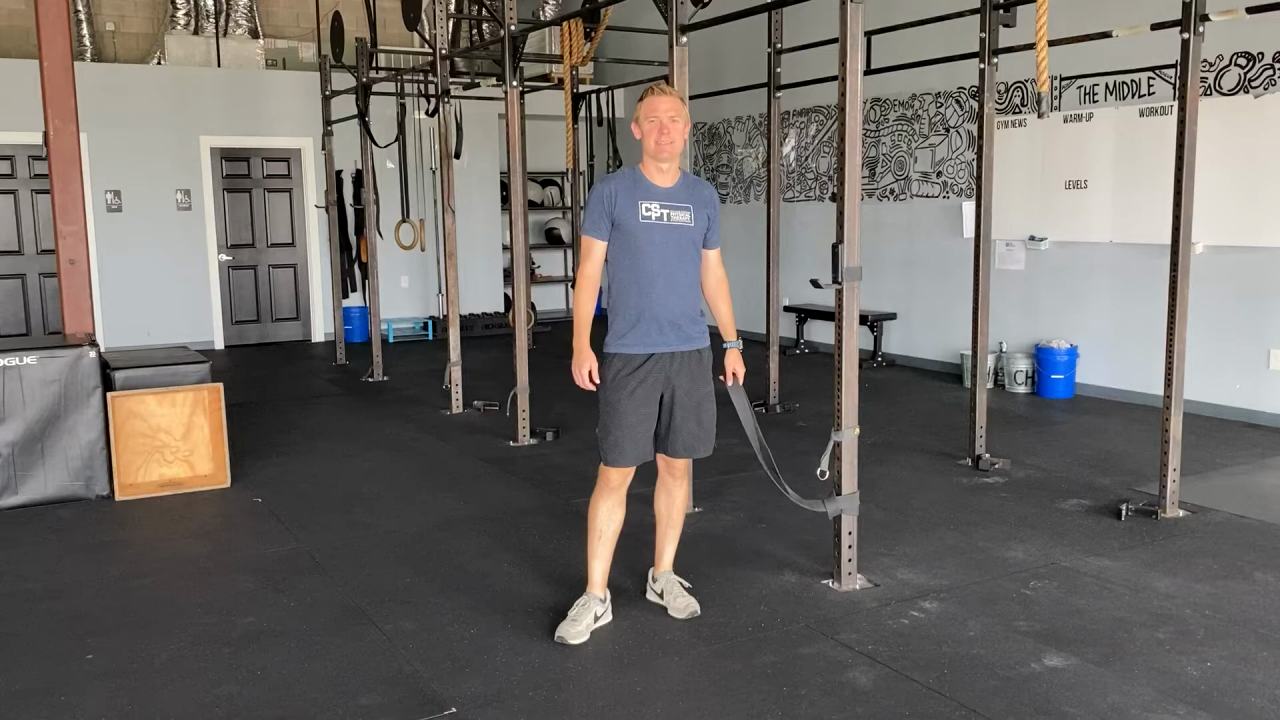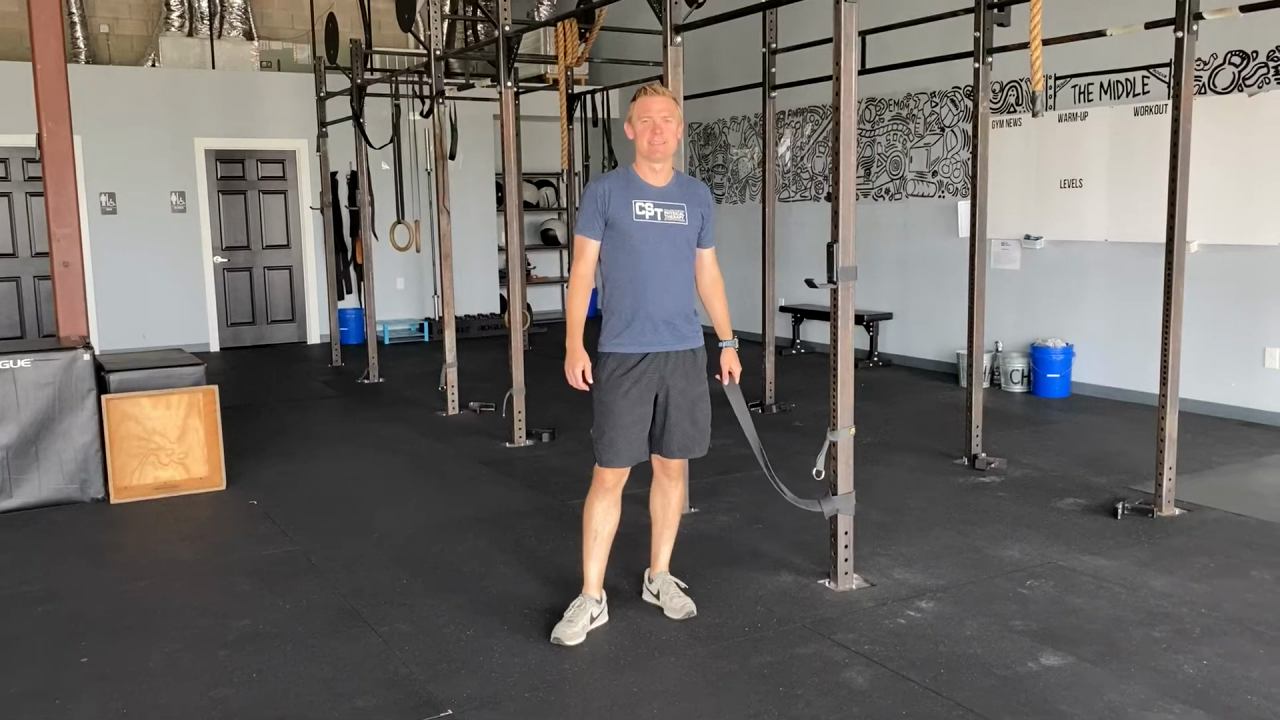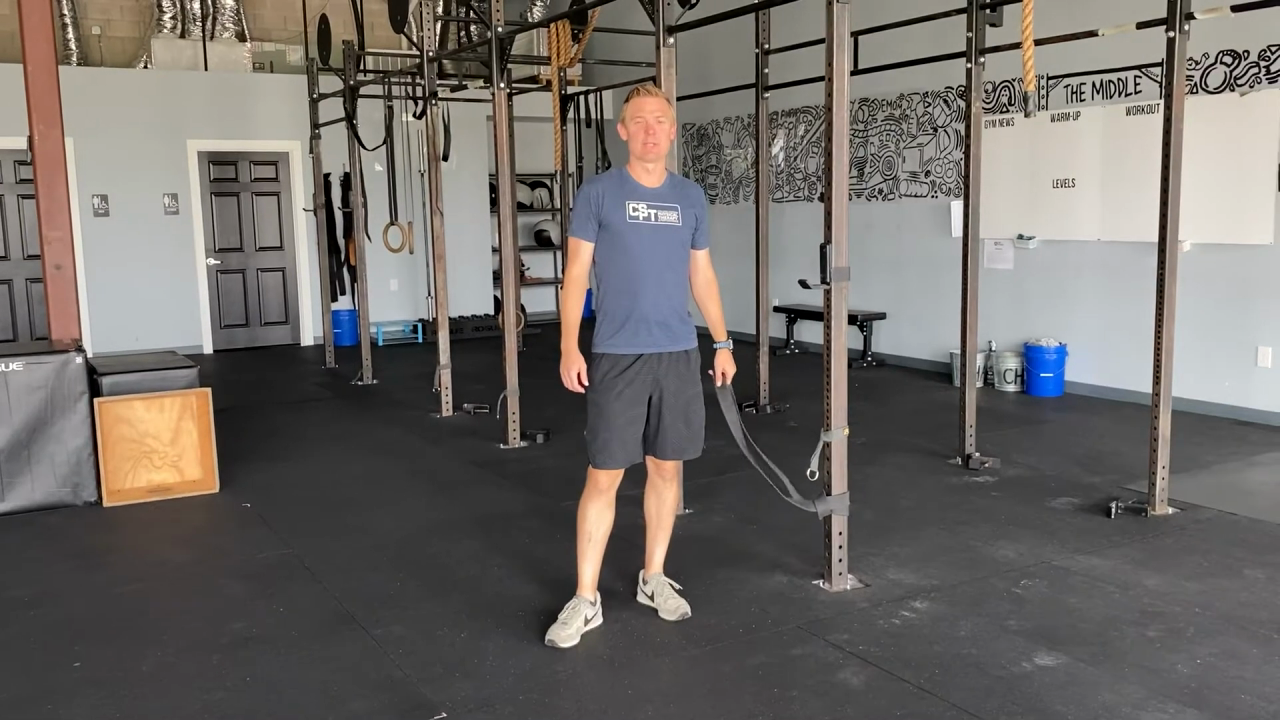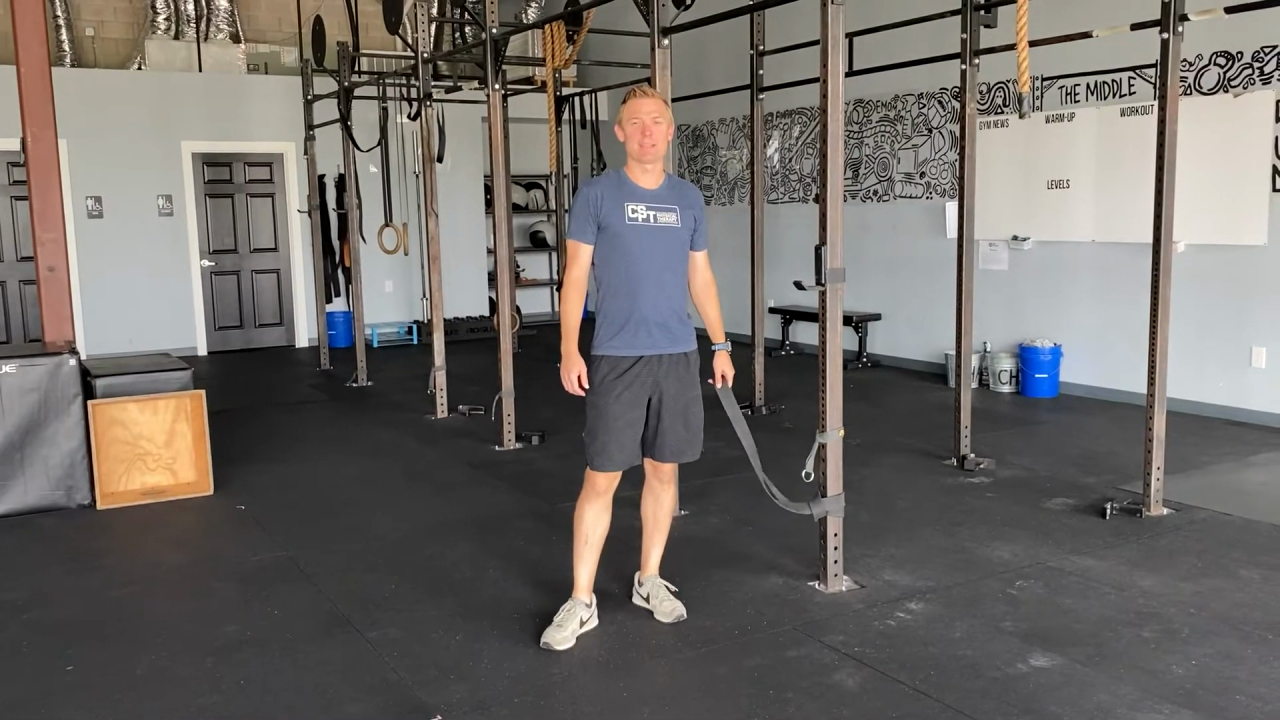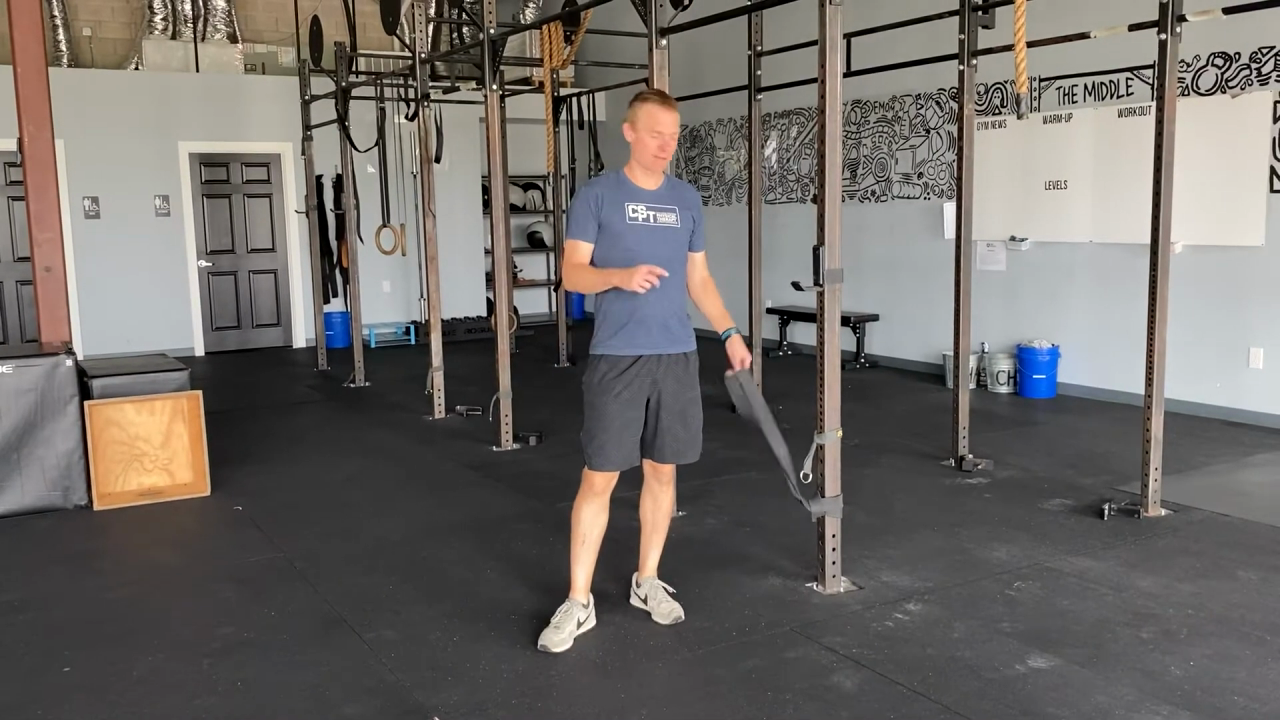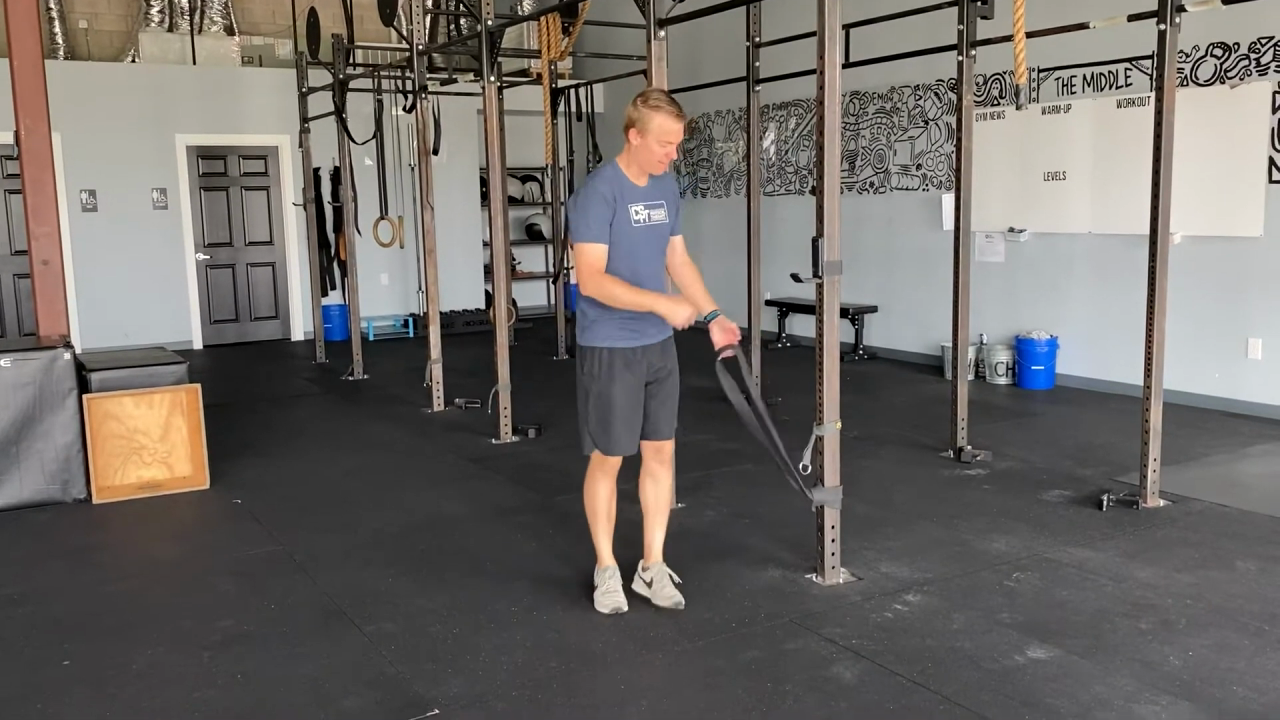
dt=0.7s
person 1, frame 1
left shoulder: (704, 196)
right shoulder: (611, 192)
right elbow: (589, 272)
left wrist: (732, 343)
right wrist: (581, 346)
left hip: (691, 353)
right hip: (629, 355)
left knee: (677, 466)
right knee: (615, 473)
left ankle: (663, 576)
right ankle: (595, 596)
person 1, frame 2
left shoulder: (697, 196)
right shoulder: (604, 191)
right elbow: (583, 271)
left wrist: (728, 342)
right wrist: (574, 345)
left hip: (686, 352)
right hip: (623, 354)
left knee: (672, 466)
right knee: (610, 474)
left ankle: (660, 576)
right ankle: (591, 597)
person 1, frame 3
left shoulder: (691, 197)
right shoulder: (598, 193)
right elbow: (576, 273)
left wrist: (723, 343)
right wrist: (569, 348)
left hip: (679, 354)
right hip: (617, 356)
left knee: (666, 468)
right knee: (604, 476)
left ankle: (654, 578)
right ankle: (586, 599)
person 1, frame 4
left shoulder: (688, 198)
right shoulder: (596, 194)
left elbow: (700, 276)
right elbow: (575, 276)
left wrist: (720, 344)
right wrist: (570, 350)
left hip: (678, 356)
right hip: (616, 358)
left knee: (663, 470)
right knee: (601, 478)
left ankle: (649, 580)
right ankle: (581, 601)
person 1, frame 5
left shoulder: (687, 199)
right shoulder: (597, 194)
right elbow: (572, 272)
left wrist: (729, 332)
right wrist: (620, 275)
left hip: (677, 356)
right hip: (616, 357)
left knee: (662, 471)
right knee: (599, 477)
left ankle: (647, 580)
right ankle: (578, 601)
person 1, frame 6
left shoulder: (667, 186)
right shoulder: (598, 192)
right elbow: (591, 279)
left wrist: (712, 316)
right wrist: (662, 304)
left hip: (657, 344)
right hip: (608, 347)
left knee: (660, 452)
right knee: (608, 459)
left ankle: (652, 567)
right ankle: (606, 568)
